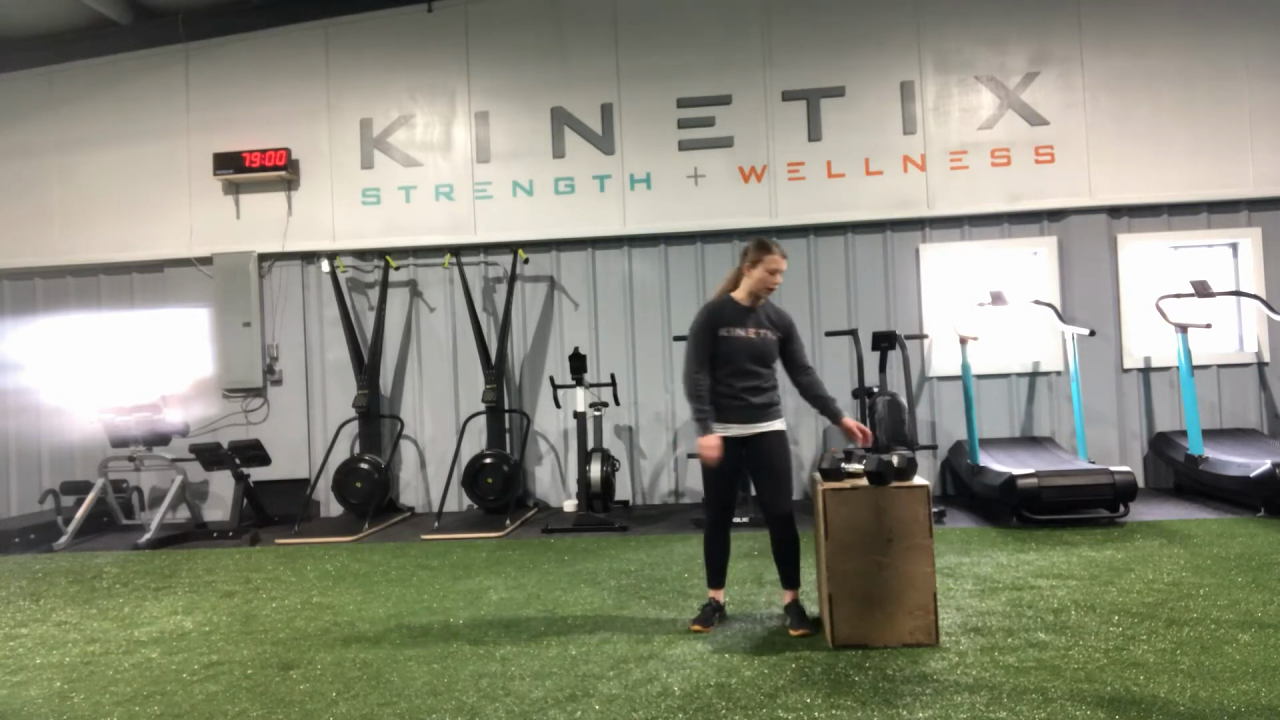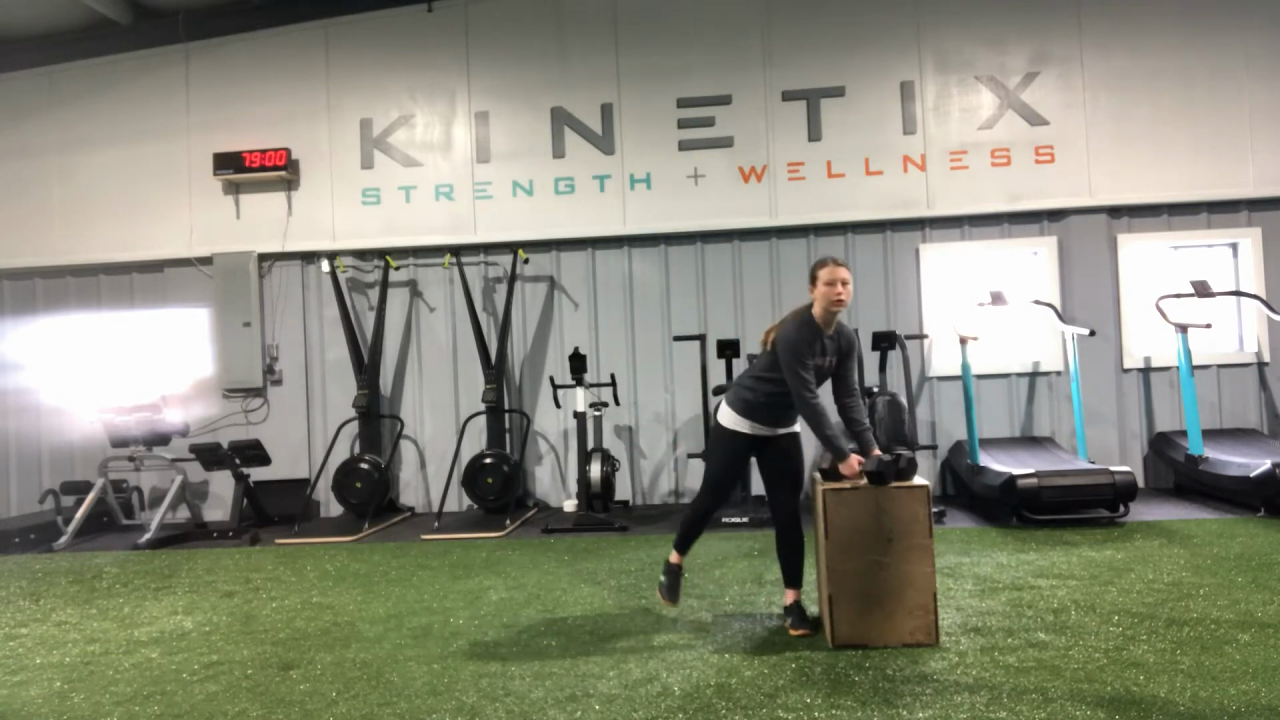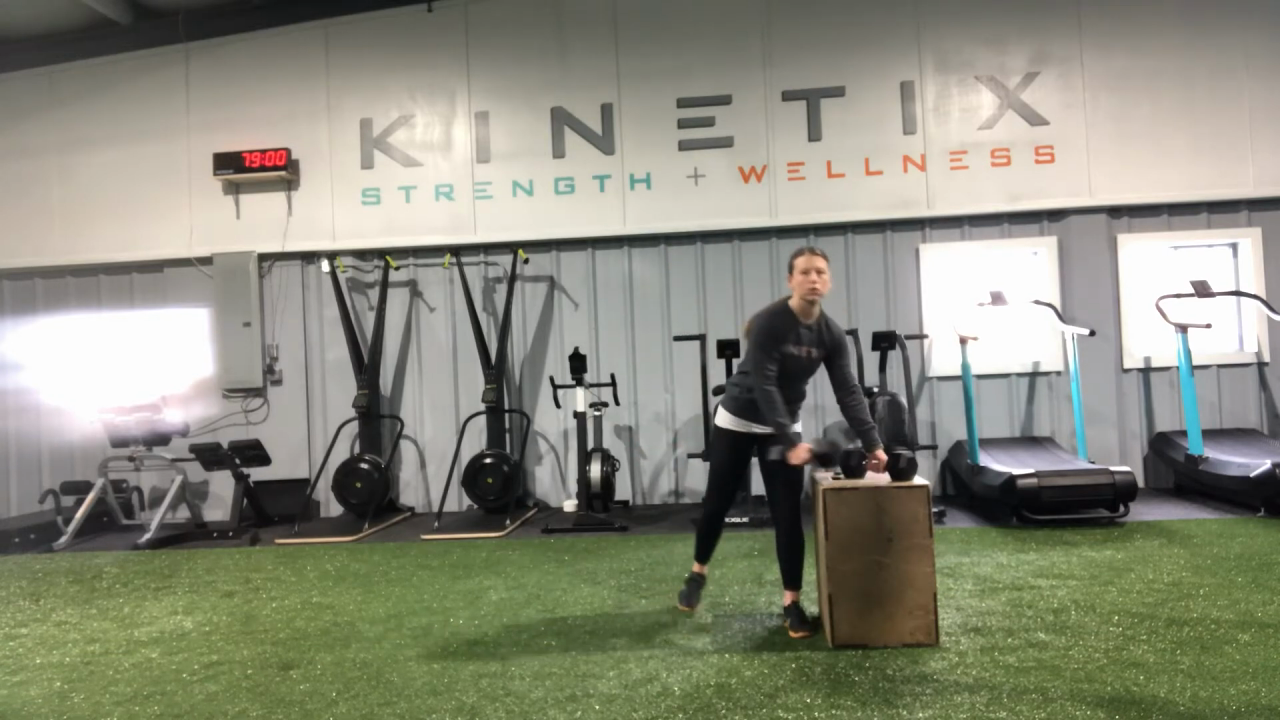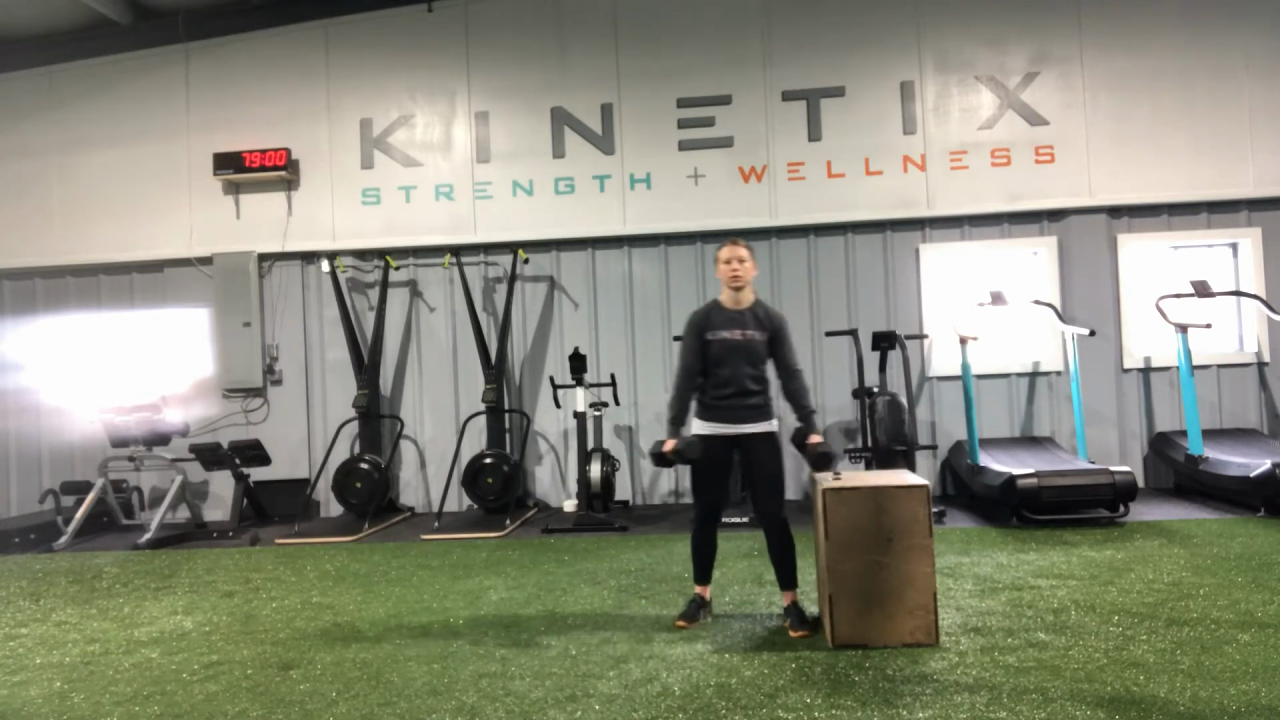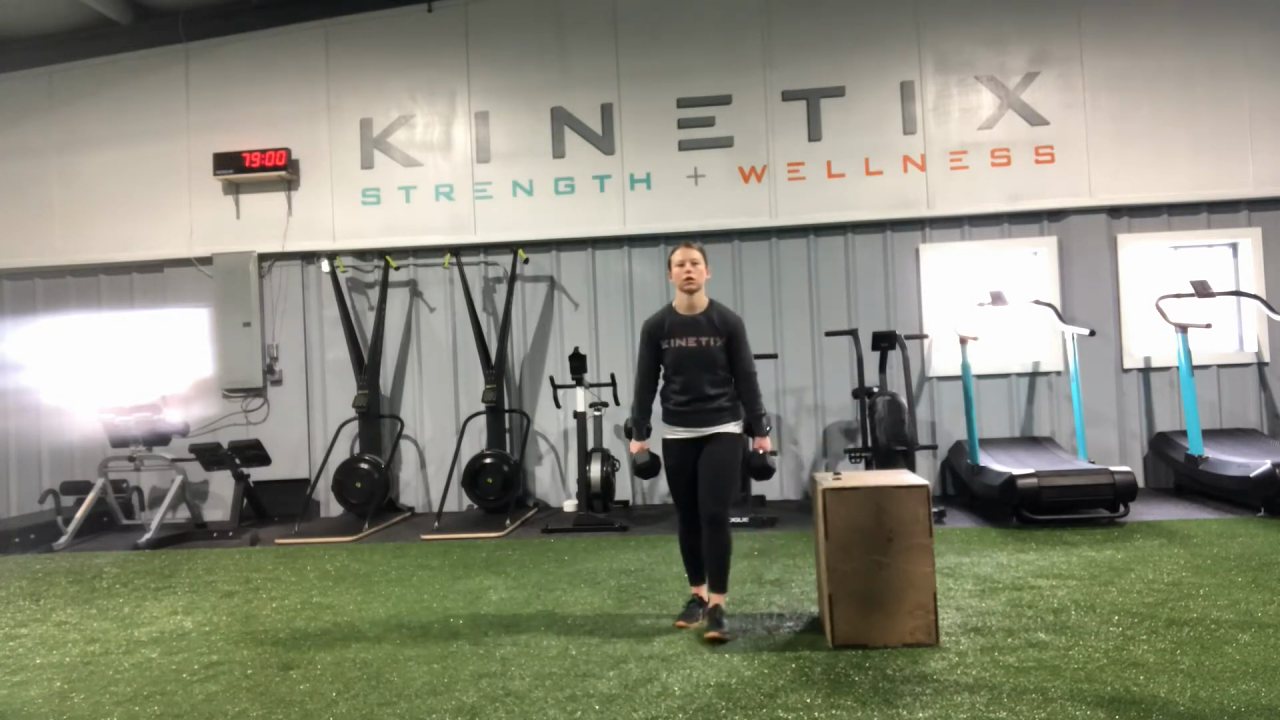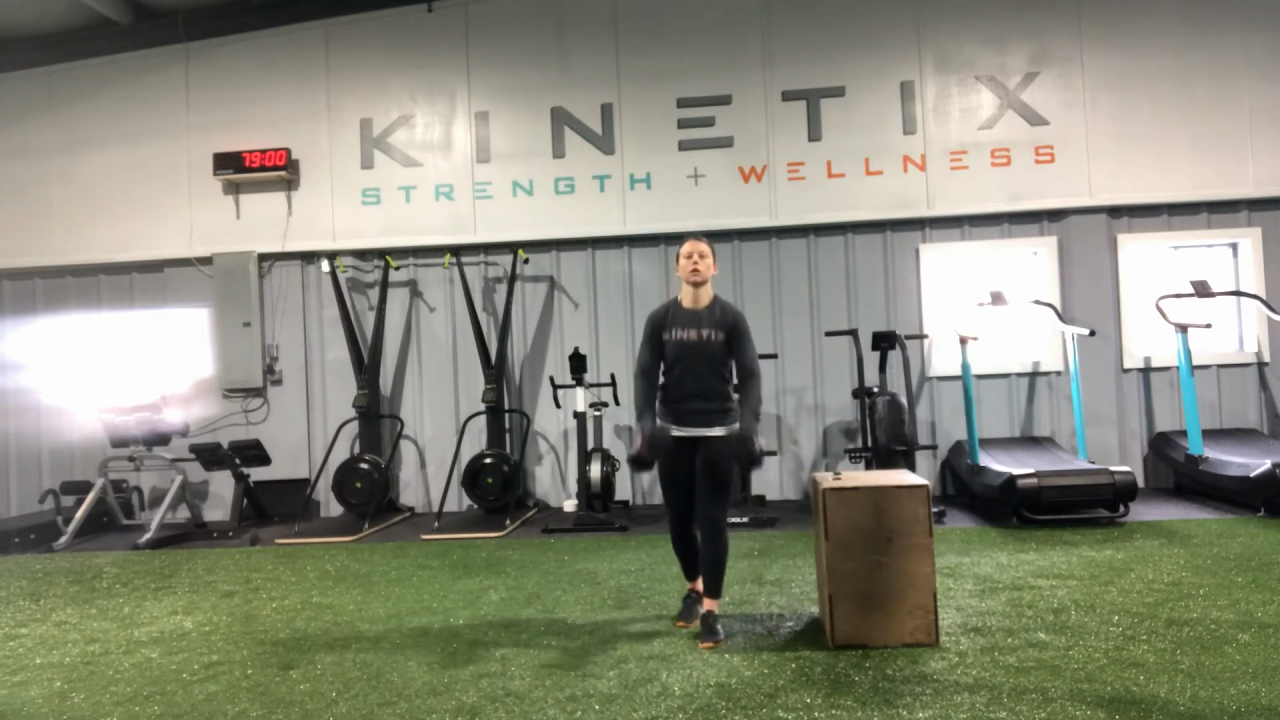
dt=0.5s
person 1, frame 1
left shoulder: (779, 320)
right shoulder: (713, 314)
left elbow: (802, 373)
right elbow: (695, 374)
left wrist: (838, 416)
right wrist: (706, 430)
left hip: (767, 427)
right hip: (721, 429)
left knee: (780, 513)
right knee: (717, 515)
left ankle: (792, 601)
right ankle: (715, 600)
person 1, frame 2
left shoulder: (845, 339)
right shoulder: (796, 332)
left elbow: (848, 396)
right elbow: (806, 398)
left wrist: (869, 447)
right wrist: (841, 454)
left hip: (782, 428)
right hip: (740, 419)
left knee: (788, 513)
right knee: (712, 497)
left ankle: (793, 602)
right ankle: (674, 561)
person 1, frame 3
left shoulder: (830, 334)
right shoulder: (767, 322)
left elbow: (847, 390)
right elbow: (761, 384)
left wrist: (873, 444)
right wrist: (788, 442)
left hip: (785, 426)
right hip: (738, 421)
left knee: (788, 514)
right knee: (717, 502)
left ankle: (792, 603)
right ankle: (698, 572)
person 1, frame 4
left shoulder: (771, 320)
right shoulder: (701, 320)
left elbow: (791, 376)
right elbow: (687, 377)
left wrist: (811, 427)
right wrist: (674, 431)
left hip: (759, 428)
right hip: (710, 429)
left knee: (772, 516)
right knee: (706, 515)
left ankle: (791, 603)
right ankle: (701, 596)
person 1, frame 5
left shoulder: (728, 321)
right shoulder: (656, 325)
left elbow: (746, 378)
right elbow: (646, 382)
left wrist: (759, 429)
right wrist: (639, 433)
left hip: (723, 429)
right hip: (677, 433)
left knee: (714, 515)
right knee: (687, 518)
left ankle: (716, 606)
right ankle: (697, 594)
person 1, frame 6
left shoulder: (731, 318)
right shoulder: (659, 318)
left elbow: (749, 375)
right elbow: (646, 375)
left wrist: (748, 425)
right wrist: (645, 426)
left hip: (719, 432)
right hip: (672, 432)
left knee: (712, 519)
right knee: (679, 519)
left ankle: (710, 610)
right ankle: (694, 587)
